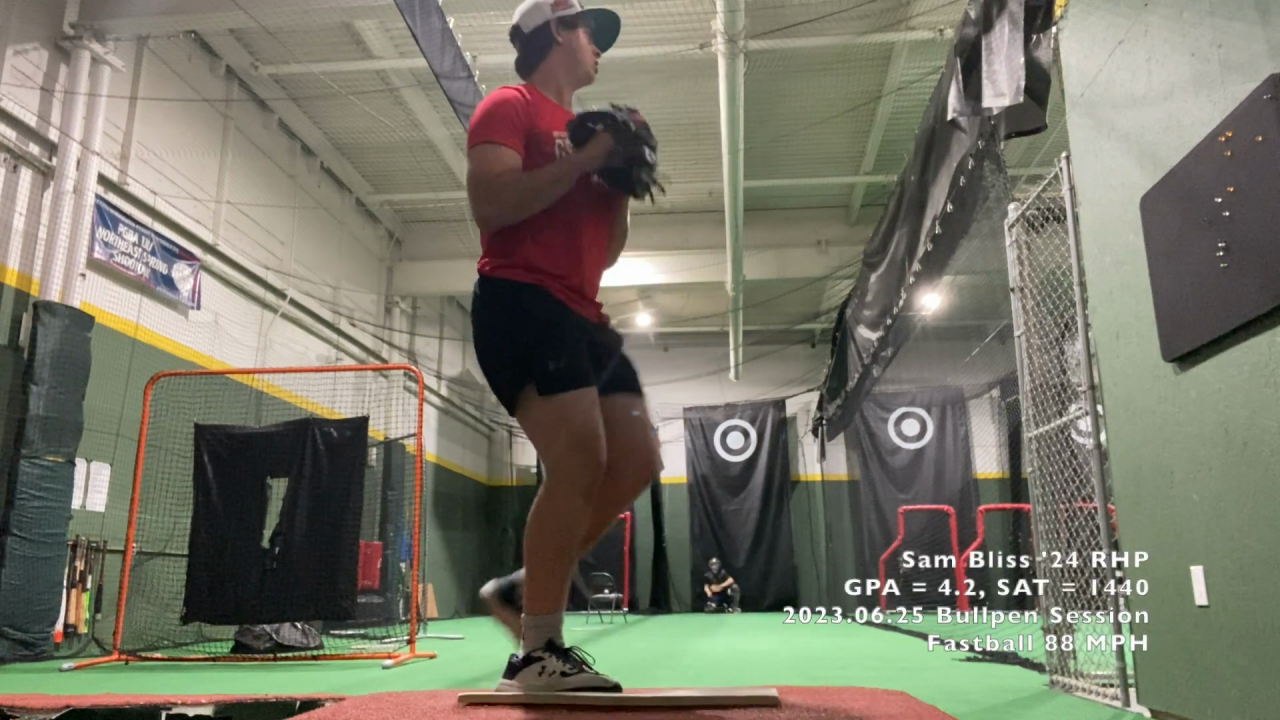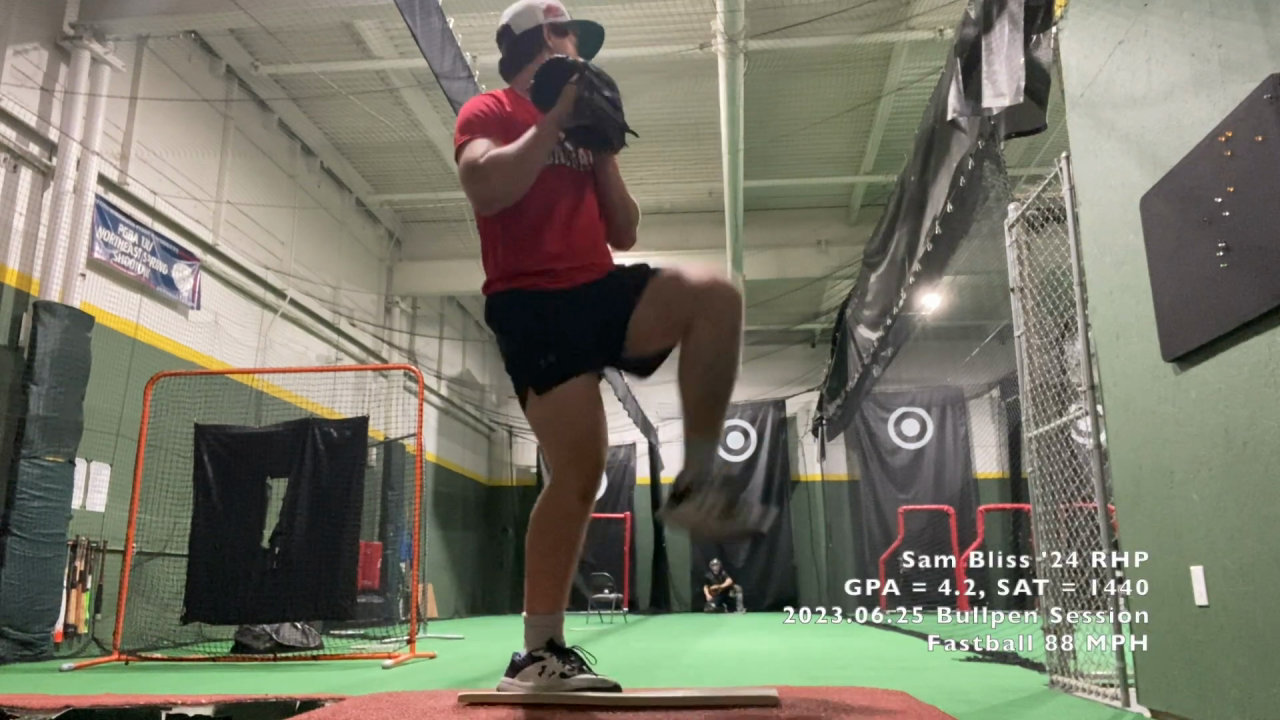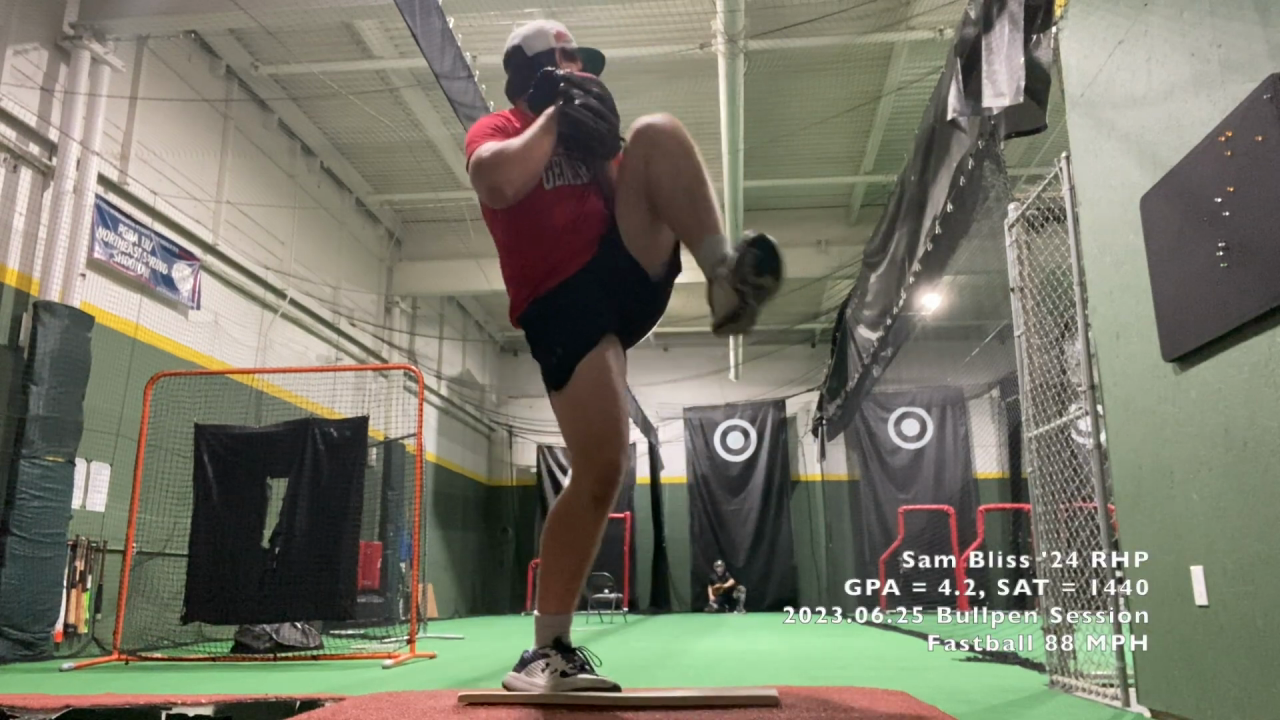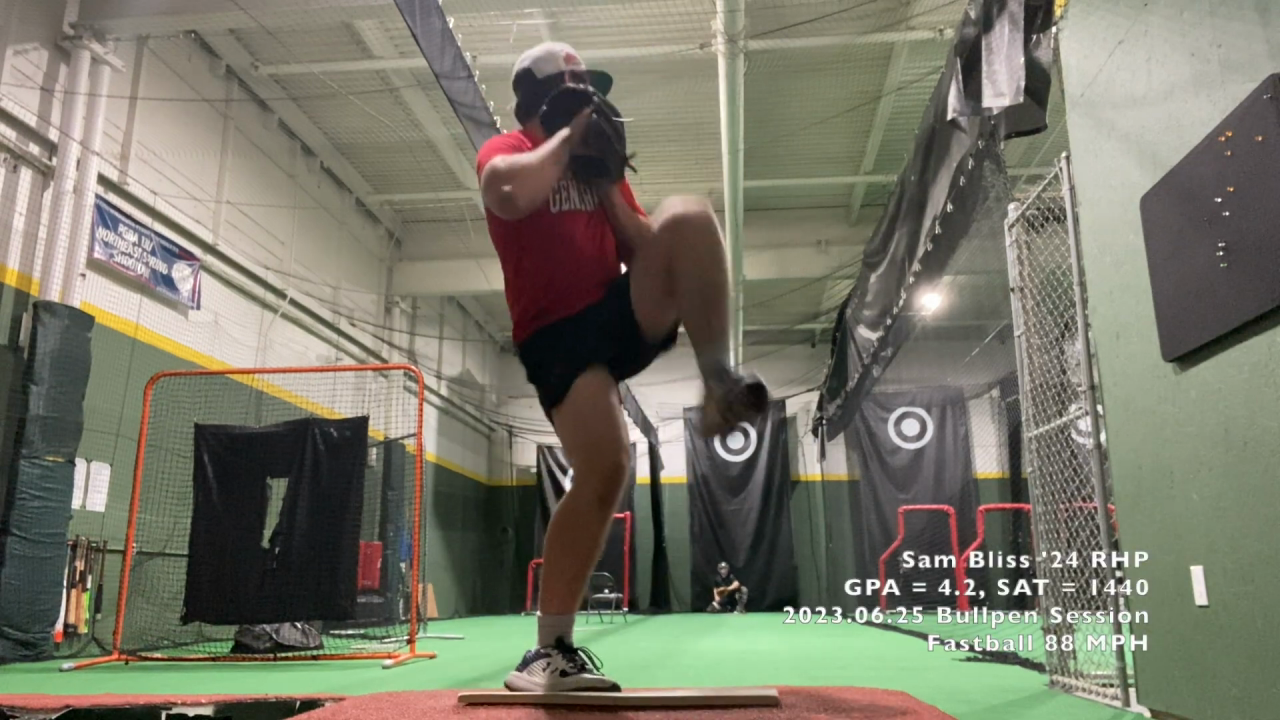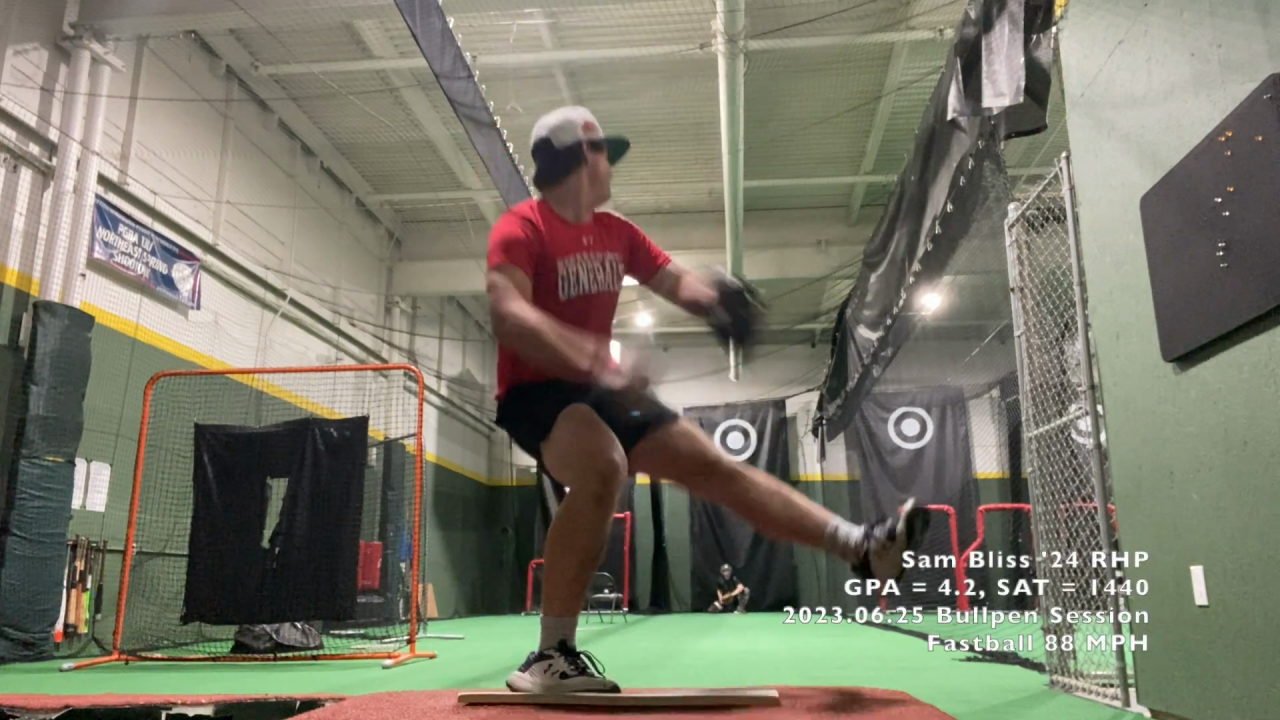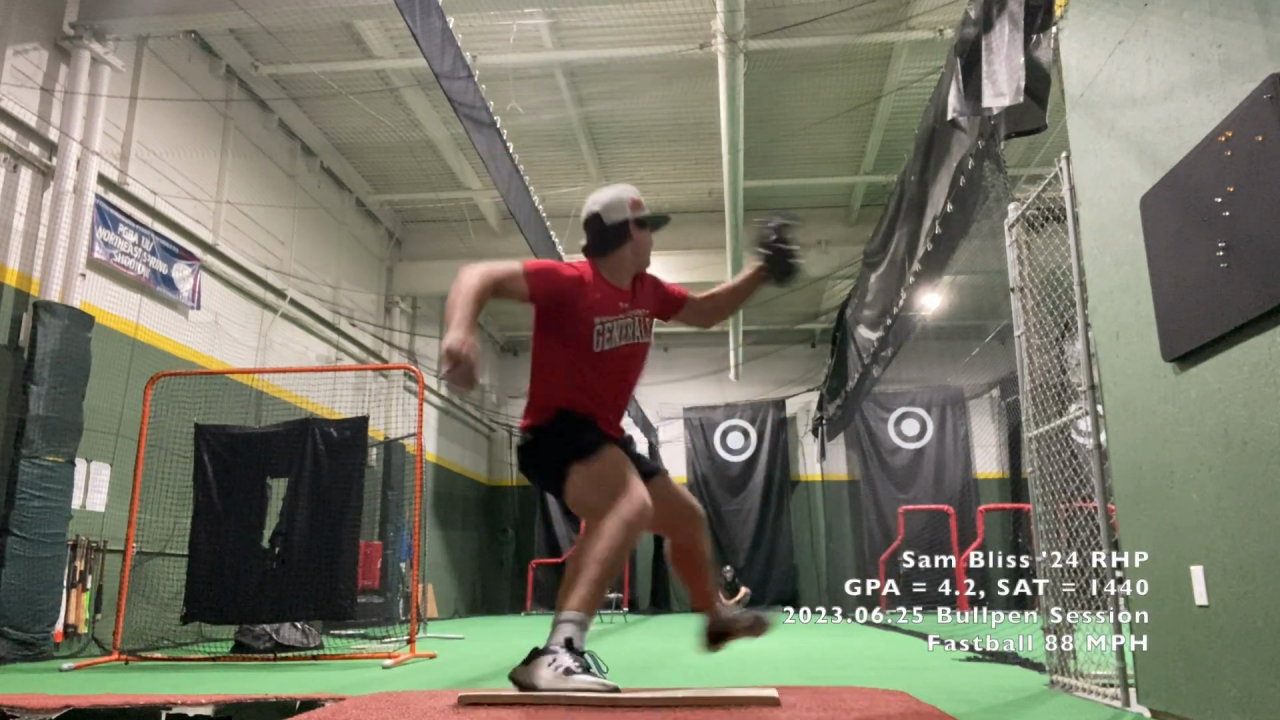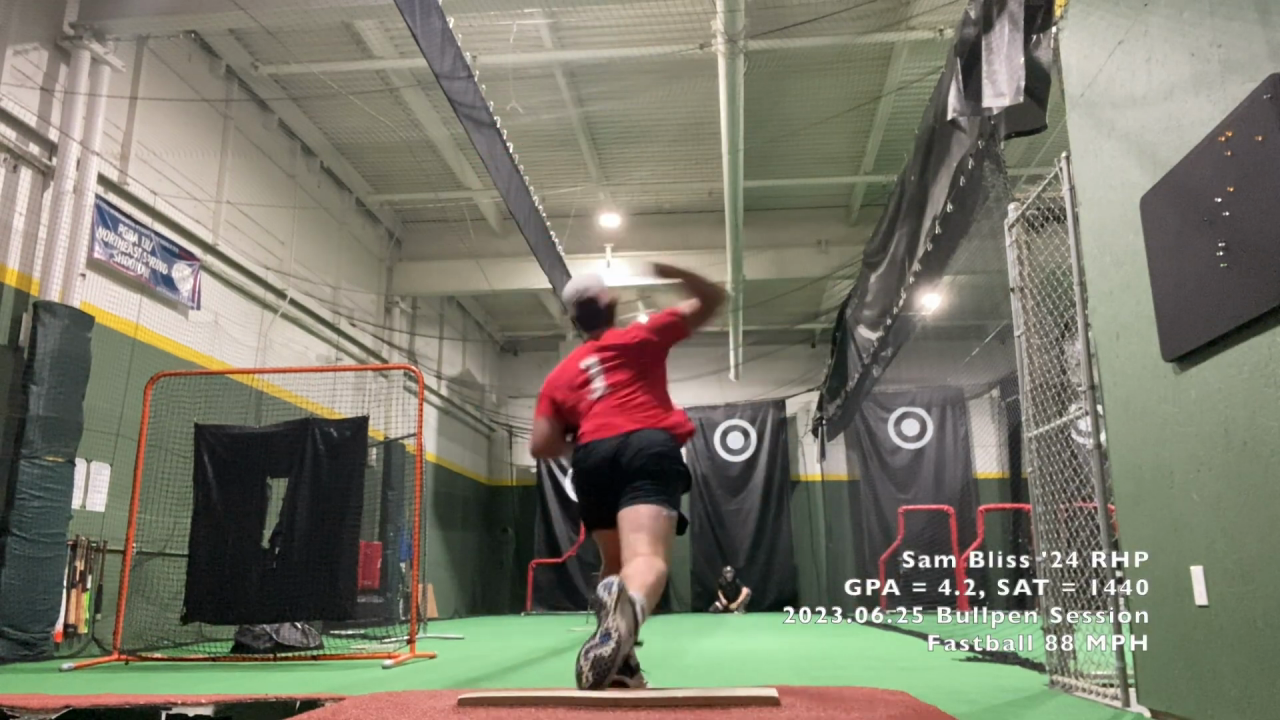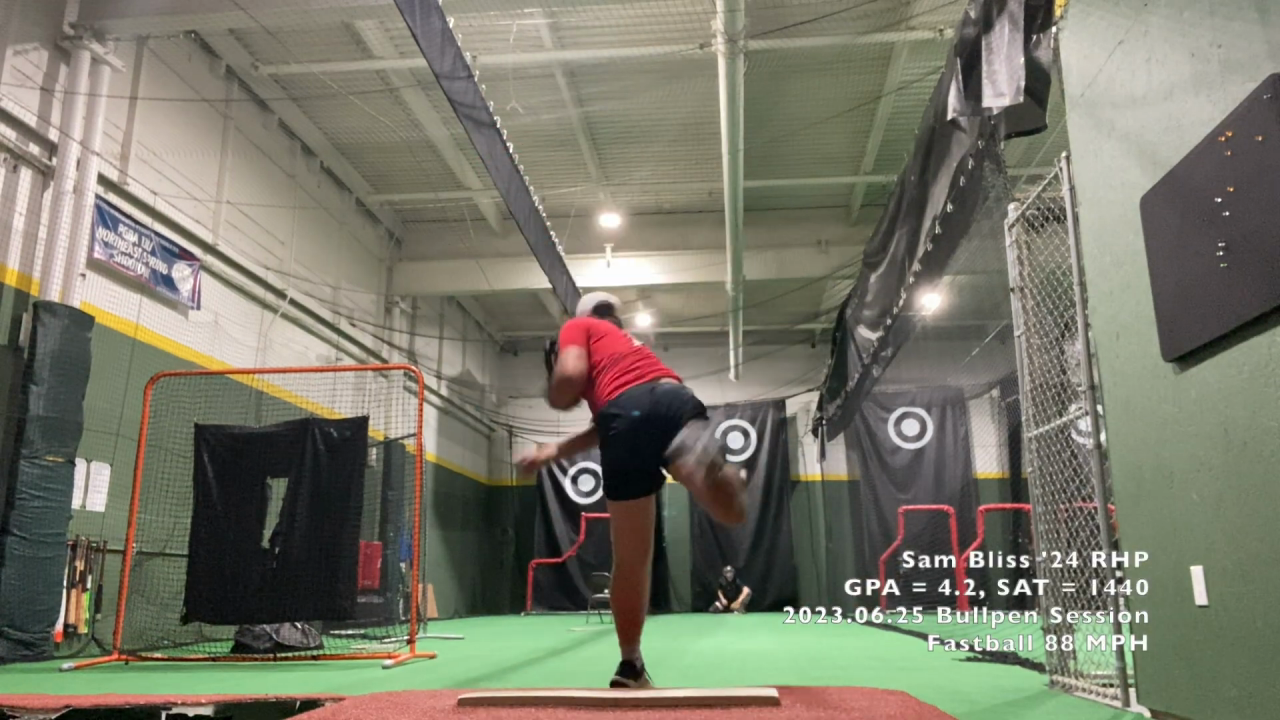
dt=0.2s
person 1, frame 1
left shoulder: (588, 129)
right shoulder: (508, 107)
left elbow: (609, 248)
right elbow: (492, 207)
left wrist: (615, 181)
right wrist: (581, 161)
left hip: (579, 315)
right hip: (519, 306)
left knee: (636, 461)
right knee: (583, 465)
left ankle: (524, 587)
right ankle: (538, 651)
person 1, frame 2
right shoulder: (487, 113)
left elbow: (625, 230)
right elbow: (488, 190)
left wrist: (599, 149)
right wrist: (551, 124)
left hip: (603, 294)
right hip: (532, 303)
left knee: (714, 296)
right knee: (579, 466)
left ankle: (698, 486)
right ankle: (539, 652)
person 1, frame 3
right shoulder: (493, 132)
left elbow: (627, 199)
right elbow: (503, 180)
left wrist: (603, 153)
right wrist: (553, 114)
left hip: (625, 275)
right hip: (562, 305)
left knee: (659, 131)
right knee: (601, 462)
left ankle: (728, 277)
right ankle: (547, 653)
person 1, frame 4
right shoulder: (507, 151)
left elbow: (639, 250)
right elbow: (513, 194)
left wrist: (607, 180)
right wrist: (569, 137)
left hip: (618, 310)
right hip: (556, 336)
left knee: (688, 218)
right knee: (604, 471)
left ankle: (720, 379)
right ankle: (551, 652)
person 1, frame 5
left shoulder: (614, 230)
right shoulder: (522, 228)
left elbow: (680, 278)
right elbow: (508, 317)
left wrist: (715, 302)
right wrist: (587, 357)
left hip: (601, 391)
right hip: (540, 395)
left knee: (713, 467)
right knee: (601, 470)
left ankle: (856, 543)
right ankle: (552, 655)
person 1, frame 6
left shoulder: (646, 289)
right shoulder: (568, 281)
left elbow: (707, 308)
right elbow: (477, 277)
left wrist: (761, 272)
right wrist: (458, 332)
left hip: (603, 440)
right hip: (555, 436)
left knee: (688, 515)
right knee: (630, 507)
left ankle: (716, 616)
right ankle: (559, 651)
person 1, frame 7
left shoulder: (559, 377)
right shoulder: (644, 331)
left elbow: (541, 447)
right elbow: (711, 301)
left hip: (594, 462)
right hip: (651, 451)
left knee: (617, 564)
right knee: (644, 563)
left ankle: (620, 662)
right ankle: (623, 608)
person 1, frame 8
left shoulder: (583, 327)
right shoulder: (624, 339)
left elbow: (570, 378)
left wrist: (571, 396)
right wrist: (556, 450)
left hip: (630, 414)
left knee: (632, 558)
right knee: (730, 507)
left ankle: (631, 667)
right ankle: (703, 451)
